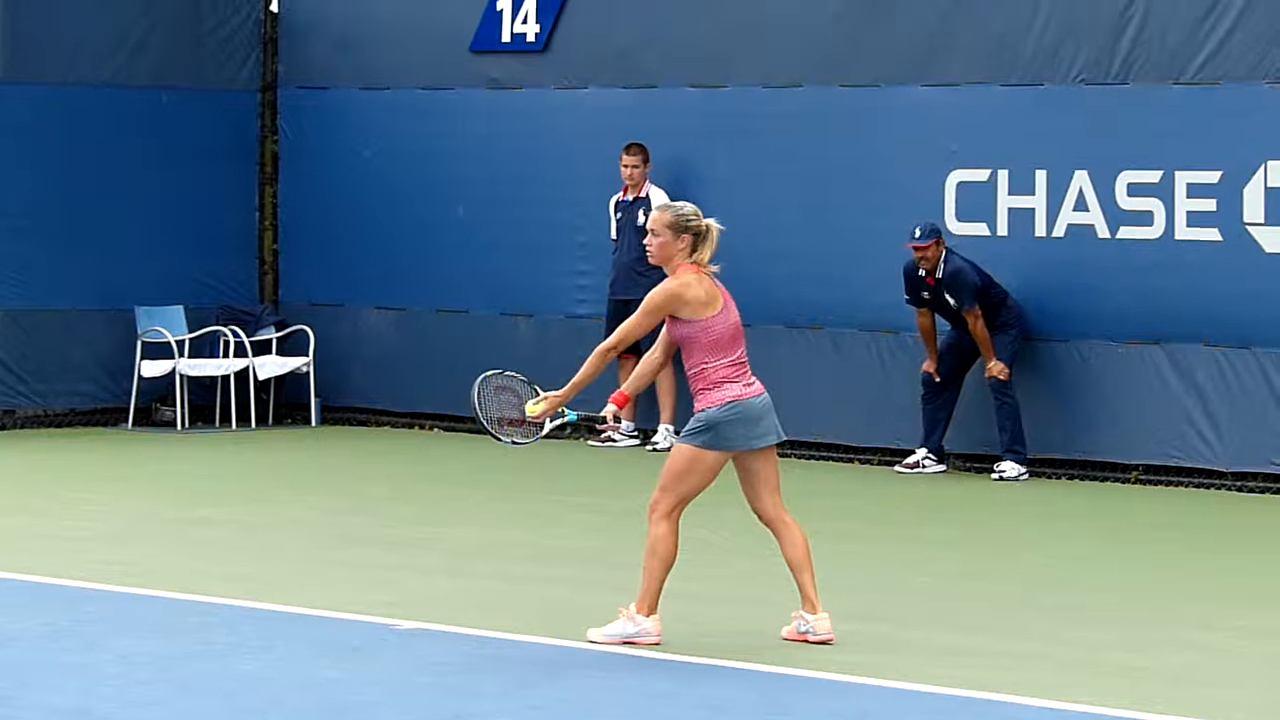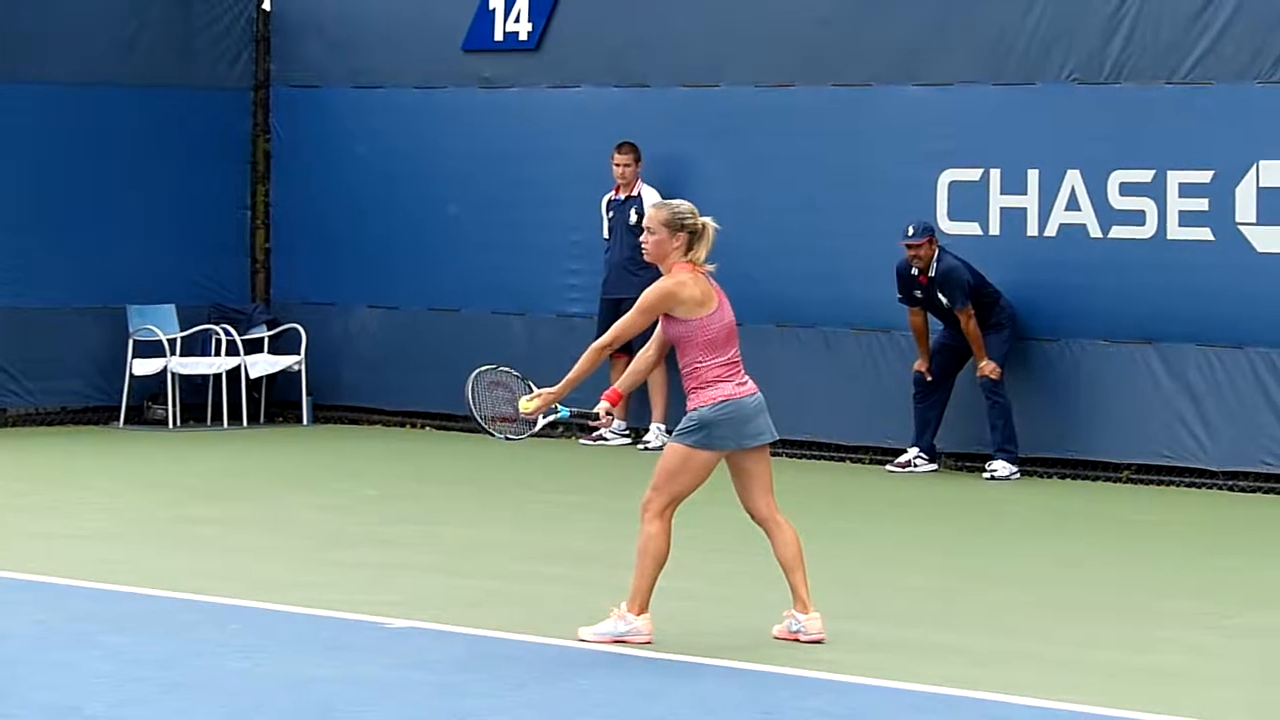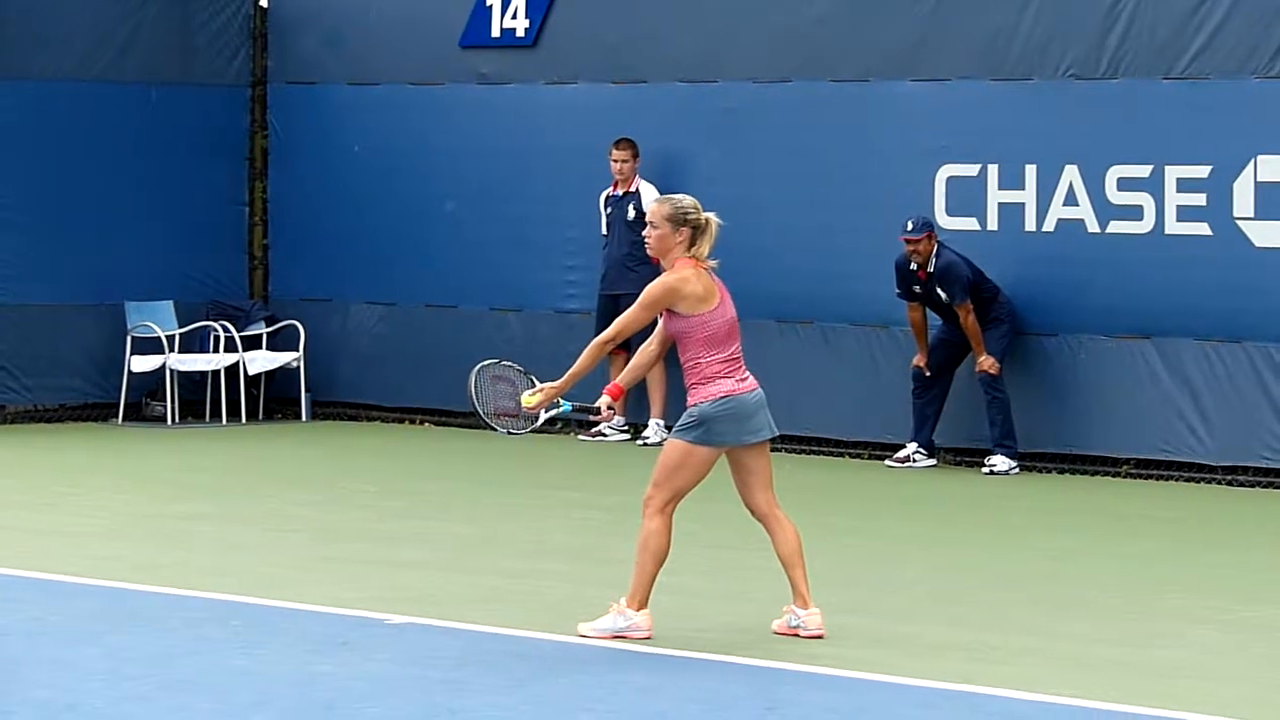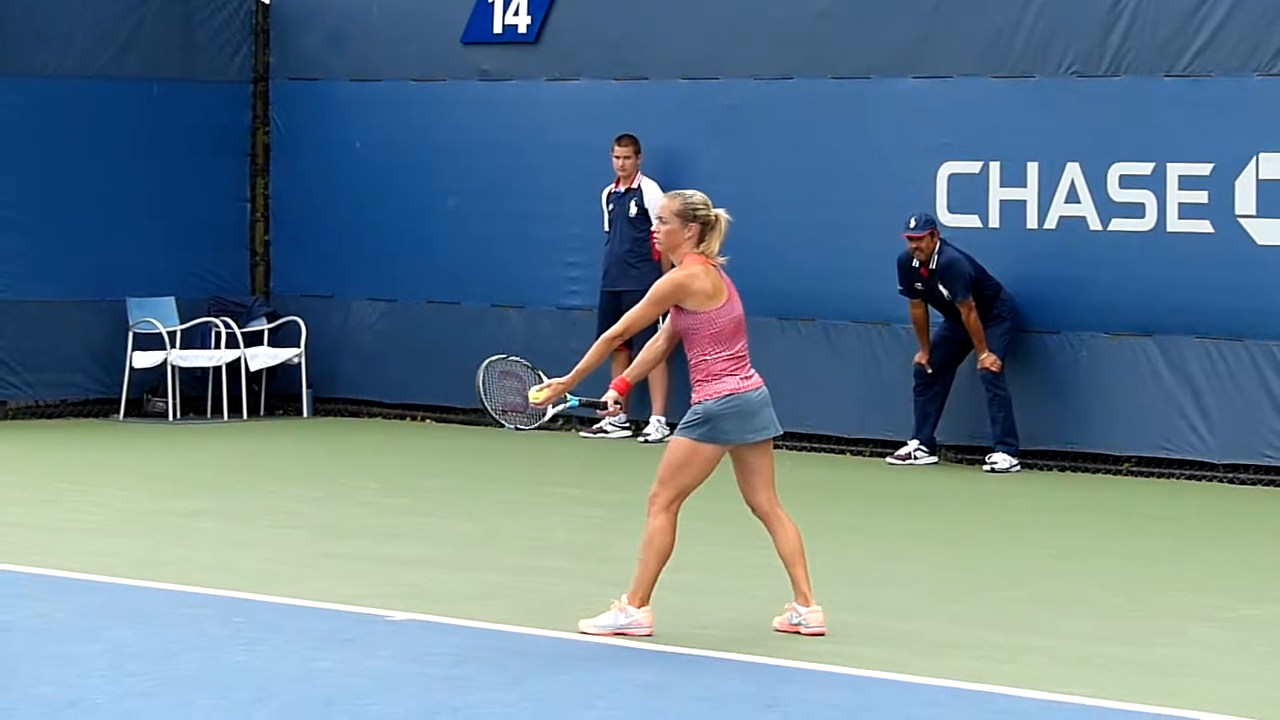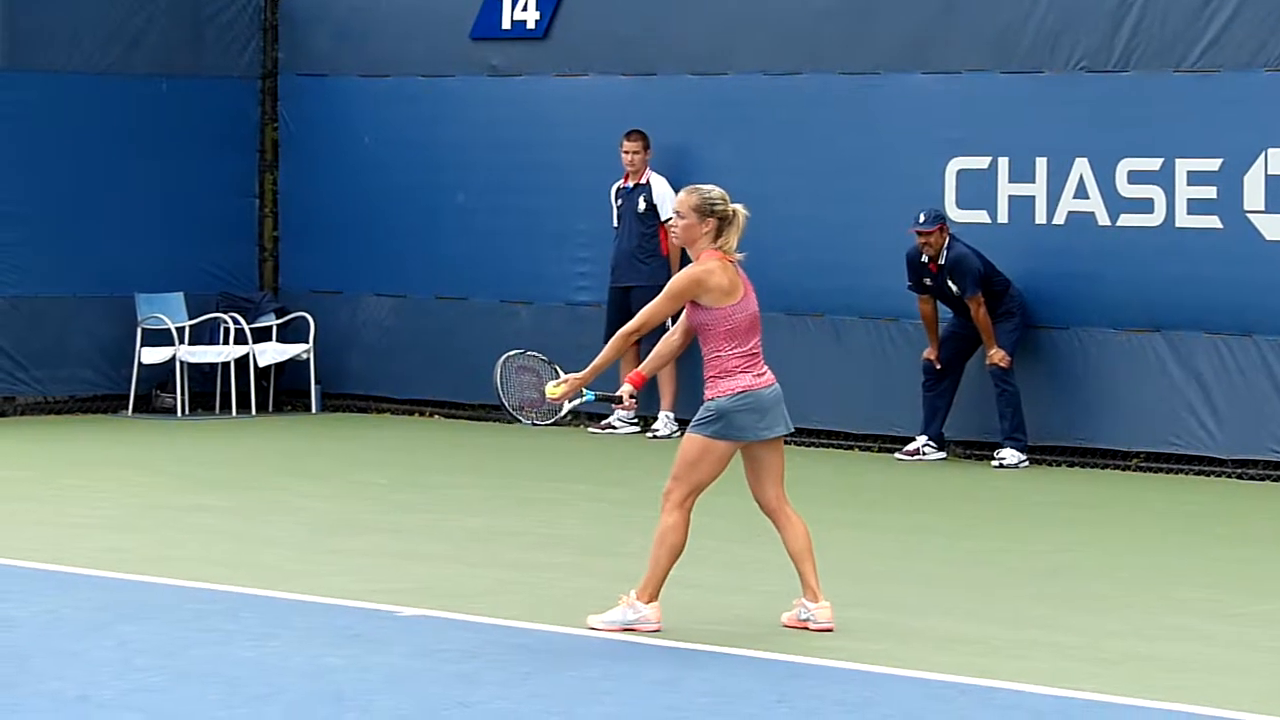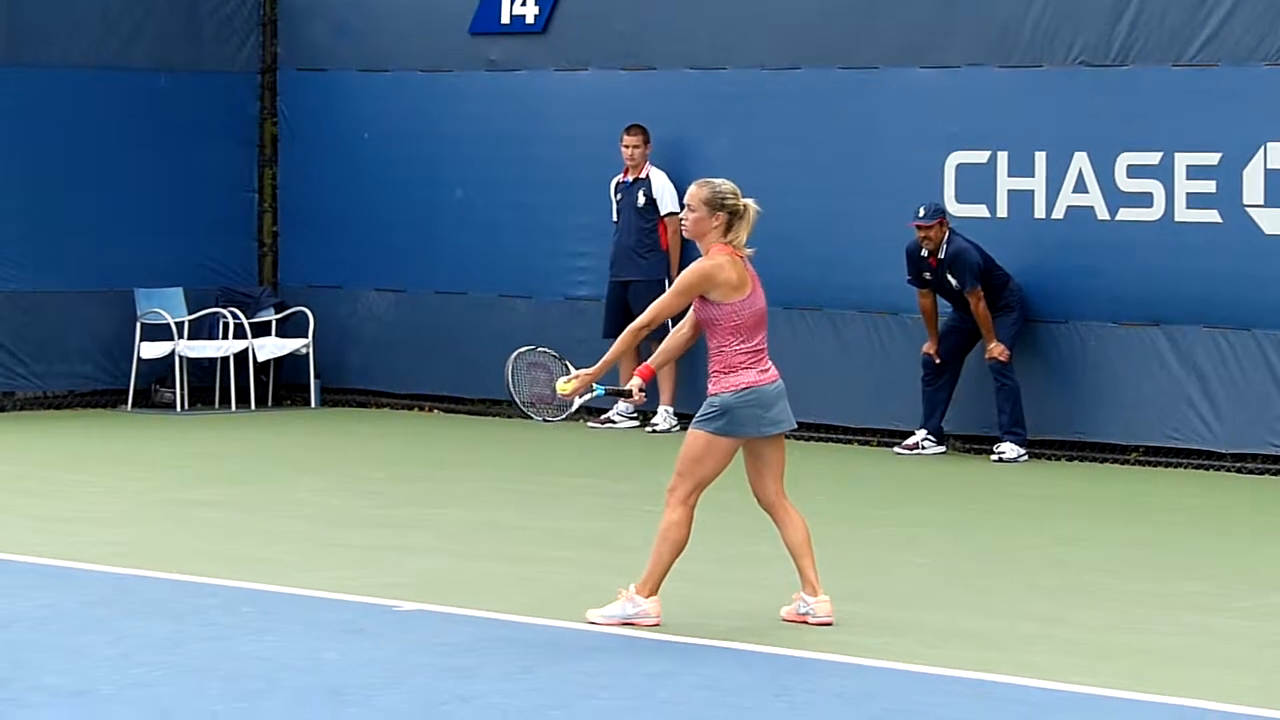
dt=0.5s
person 1, frame 1
left shoulder: (677, 288)
right shoulder: (700, 282)
left elbow: (611, 346)
right elbow: (658, 355)
left wrist: (564, 395)
right wrist: (619, 400)
left hip: (720, 413)
right hip: (753, 405)
left knee: (663, 509)
right knee: (773, 513)
left ankle: (643, 618)
right ankle: (814, 616)
person 1, frame 2
left shoulder: (672, 286)
right shoulder: (694, 280)
left elbow: (606, 344)
right elbow: (653, 351)
left wrist: (558, 392)
right wrist: (612, 397)
left hip: (713, 412)
right hip: (746, 404)
left knee: (655, 508)
right knee: (766, 512)
left ankle: (634, 617)
right ankle: (805, 616)
person 1, frame 3
left shoulder: (674, 282)
right shoulder: (697, 275)
left elbow: (608, 339)
right elbow: (654, 346)
left wrist: (559, 387)
right wrist: (614, 391)
left hip: (712, 407)
right hip: (746, 400)
left knee: (656, 504)
right knee: (765, 507)
left ankle: (633, 612)
right ankle: (805, 611)
person 1, frame 4
left shoulder: (684, 278)
right shoulder: (706, 272)
left elbow: (616, 335)
right elbow: (663, 340)
left wrist: (568, 382)
right wrist: (621, 386)
left hip: (718, 405)
right hip: (750, 397)
left knee: (662, 502)
right knee: (767, 506)
left ankle: (634, 609)
right ankle: (807, 608)
person 1, frame 5
left shoulder: (699, 273)
right shoulder: (723, 267)
left elbow: (633, 329)
right elbow: (679, 335)
left wrist: (584, 376)
right wrist: (636, 379)
left hip: (731, 402)
right hip: (763, 394)
left knee: (676, 498)
right knee: (775, 502)
left ankle: (643, 605)
right ankle: (815, 604)
person 1, frame 6
left shoulder: (710, 268)
right shoulder: (733, 262)
left elbow: (643, 324)
right elbow: (687, 329)
left wrist: (595, 372)
right wrist: (644, 373)
left hip: (734, 397)
right hip: (765, 390)
left knee: (680, 496)
right knee: (773, 498)
left ankle: (643, 599)
right ankle: (814, 598)
person 2, frame 1
left shoulder: (657, 198)
right shoulder: (615, 202)
right wrist: (620, 276)
left hip: (650, 290)
right hip: (619, 291)
right knee: (625, 356)
left ankle: (666, 429)
right ankle: (626, 427)
person 2, frame 2
left shoulder: (649, 197)
right shoulder: (608, 201)
left wrist: (658, 282)
right wrist: (613, 276)
left hip: (642, 290)
right hip: (612, 290)
right knee: (618, 355)
left ankle: (658, 428)
right ankle: (618, 426)
person 2, frame 3
left shoulder: (647, 193)
right shoulder: (606, 197)
right wrist: (609, 275)
left hip: (640, 287)
right hip: (610, 287)
right knee: (616, 352)
left ankle: (657, 424)
right ankle: (616, 422)
person 2, frame 4
left shoulder: (649, 190)
right shoulder: (608, 194)
right wrist: (612, 272)
left hip: (642, 284)
right hip: (612, 283)
right knee: (618, 349)
left ankle: (658, 421)
right ankle: (618, 418)
person 2, frame 5
left shoulder: (658, 186)
right shoulder: (617, 189)
left wrist: (674, 279)
right wrist: (620, 268)
left hip: (651, 280)
right hip: (620, 279)
left knee: (659, 346)
right knee: (627, 345)
left ankle: (667, 417)
right ankle: (626, 414)
person 2, frame 6
left shoulder: (658, 180)
right shoulder: (616, 184)
left elbow: (674, 228)
left wrist: (673, 273)
right wrist: (620, 263)
left hip: (650, 275)
right hip: (620, 274)
left knee: (659, 340)
left ankle: (666, 412)
right ankle: (625, 408)
person 3, frame 1
left shoulder: (958, 271)
right shoulder: (912, 271)
left elbow: (975, 319)
right elbow: (924, 314)
left wrist: (991, 361)
right wrist: (932, 358)
left hip: (1001, 323)
right hip: (963, 328)
left knee: (998, 381)
right knee: (933, 379)
left ankle: (1014, 461)
right ankle: (930, 454)
person 3, frame 2
left shoulder: (951, 270)
right shoulder: (905, 270)
left elbow: (968, 318)
right elbow: (917, 314)
left wrist: (983, 360)
right wrist: (924, 357)
left hip: (994, 322)
right hip: (955, 327)
left knee: (989, 380)
right knee: (925, 378)
left ankle: (1006, 461)
right ankle: (922, 453)
person 3, frame 3
left shoulder: (949, 265)
right shoulder: (904, 265)
left elbow: (966, 313)
right elbow: (915, 309)
left wrist: (981, 355)
right wrist: (923, 352)
left hip: (993, 317)
right hip: (954, 322)
left knee: (988, 375)
right knee: (924, 374)
left ankle: (1005, 455)
right ankle: (921, 448)
person 3, frame 4
left shoulder: (952, 262)
right shoulder: (906, 262)
left elbow: (968, 311)
right elbow: (917, 306)
left wrist: (983, 353)
right wrist: (925, 350)
left hip: (995, 315)
right hip: (955, 320)
left knee: (990, 373)
right knee: (925, 371)
left ankle: (1006, 453)
right ankle: (922, 446)
person 3, frame 5
left shoulder: (961, 258)
right shoulder: (915, 257)
left elbow: (977, 306)
right elbow: (926, 302)
left wrist: (991, 348)
right wrist: (933, 345)
left hip: (1004, 311)
right hip: (964, 316)
left knee: (999, 368)
right knee: (934, 366)
left ankle: (1015, 448)
right ankle: (930, 441)
person 3, frame 6
left shoulder: (961, 252)
right shoulder: (915, 251)
left elbow: (977, 300)
right elbow: (926, 296)
left wrist: (991, 343)
right wrist: (933, 340)
left hip: (1003, 306)
right hip: (964, 310)
left knee: (998, 362)
right knee: (933, 361)
left ankle: (1013, 442)
right ankle: (930, 435)
